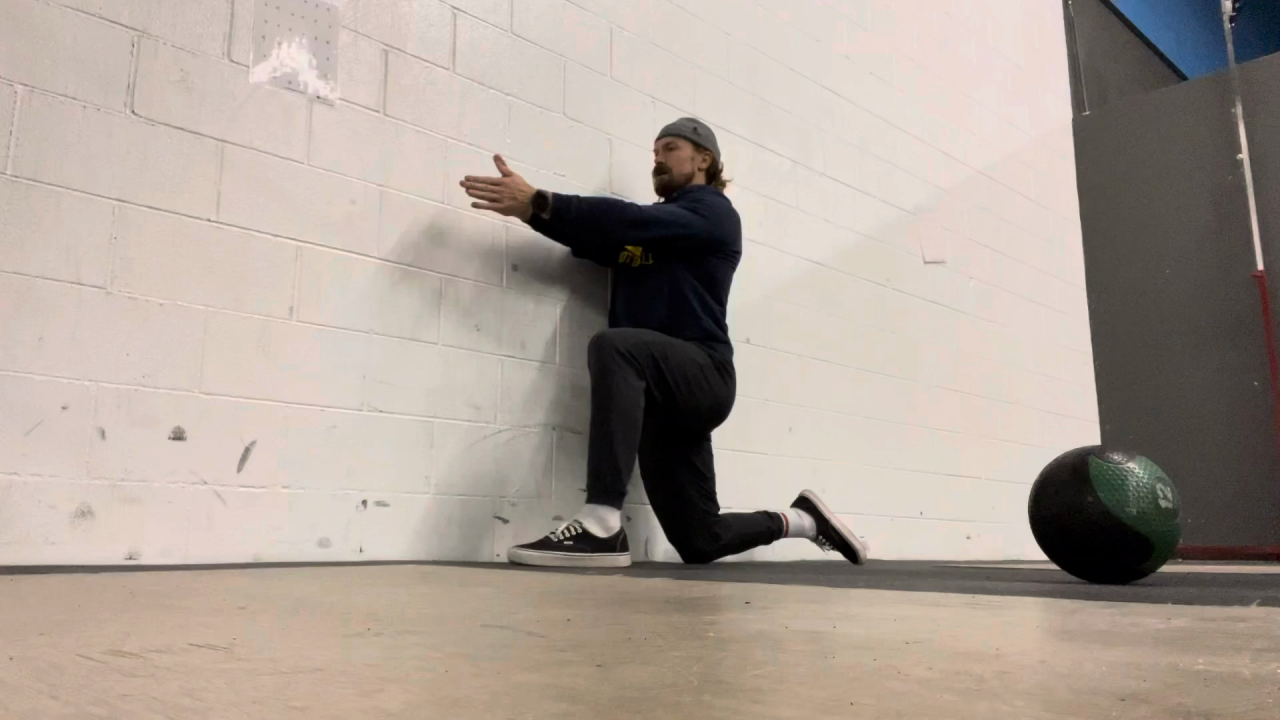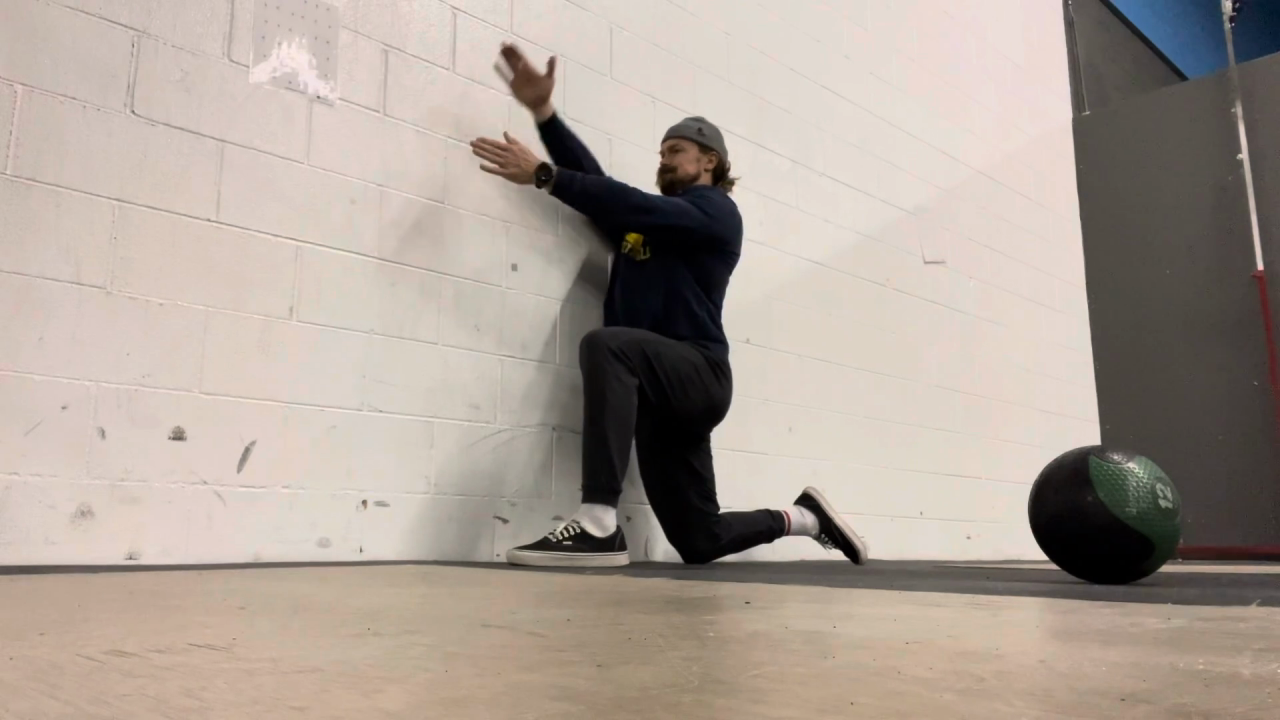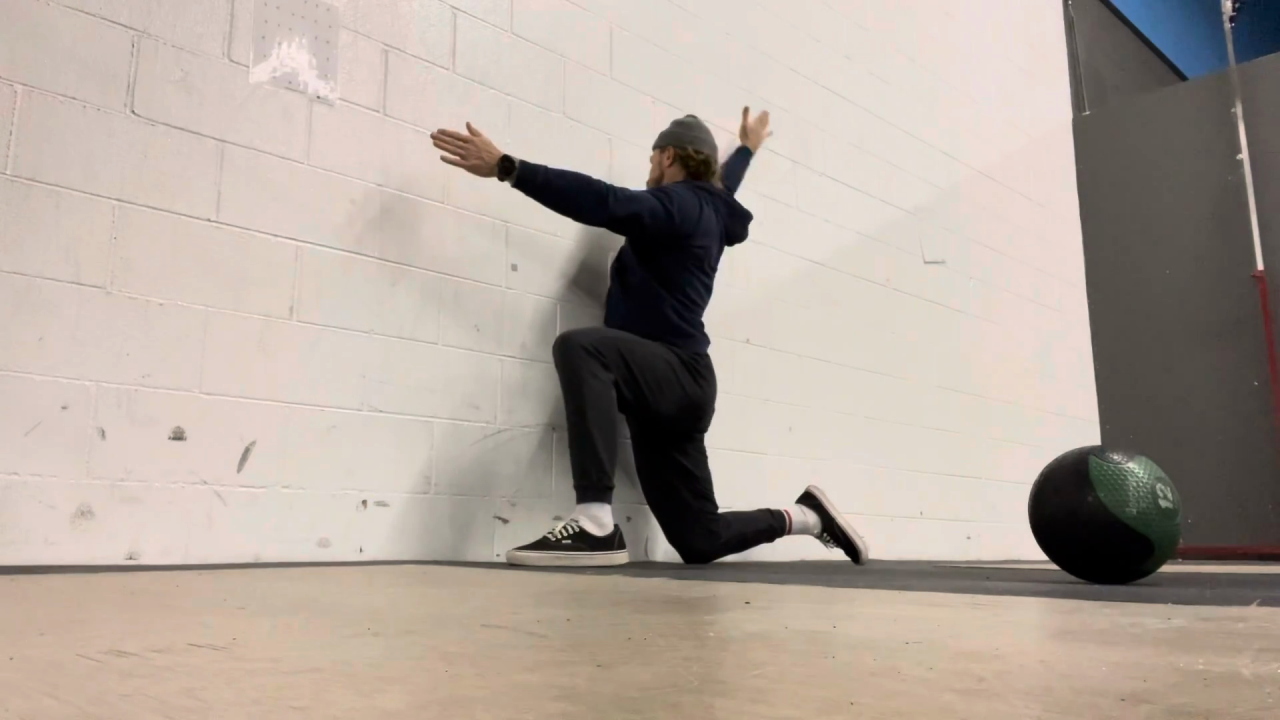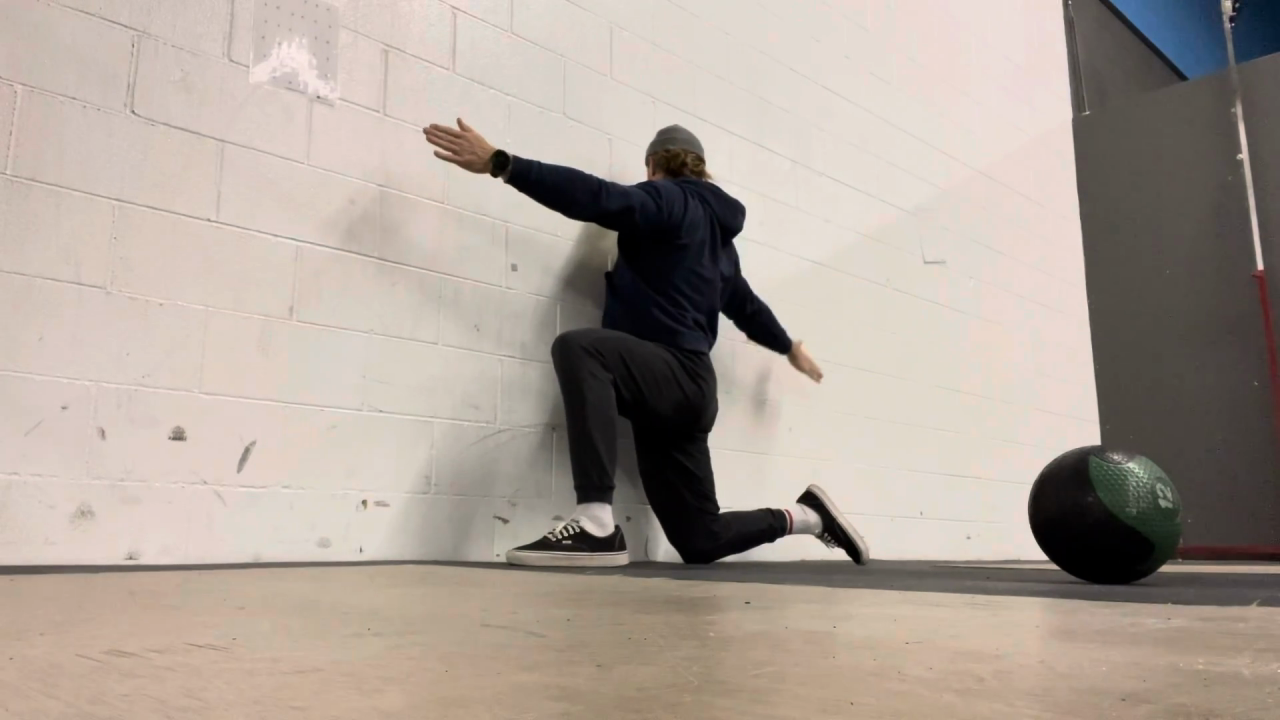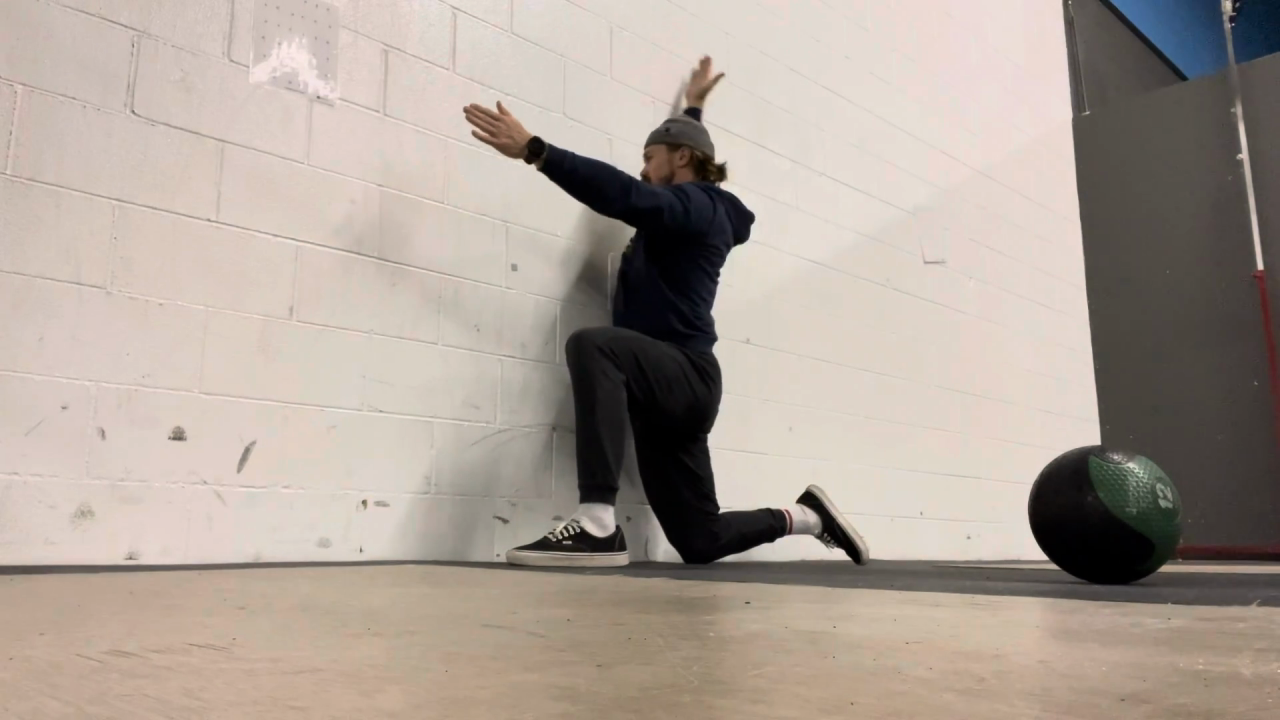
dt=1s
person 1, frame 1
left shoulder: (712, 211)
right shoulder: (650, 224)
left elbow: (628, 220)
right elbow: (595, 235)
left wrist: (541, 202)
right wrist: (529, 207)
left hip: (702, 377)
right hip: (662, 393)
left knee: (615, 347)
right knee: (699, 542)
left ankle: (601, 526)
right ankle: (799, 519)
person 1, frame 2
left shoulder: (716, 212)
right shoulder: (650, 222)
left elbow: (633, 205)
right elbow: (598, 185)
left wrist: (542, 173)
right wrist: (542, 110)
left hip: (696, 374)
right hip: (662, 380)
left knee: (605, 346)
right knee: (699, 539)
left ankle: (599, 526)
right ankle: (803, 518)
person 1, frame 3
left shoulder: (680, 206)
right shoulder: (706, 212)
left elbow: (601, 202)
right elbow: (723, 188)
left wrist: (505, 166)
right wrist: (746, 151)
left hip: (677, 377)
right hip: (674, 386)
right knee: (699, 540)
left ankle: (595, 526)
right ankle: (806, 516)
person 1, frame 4
left shoulder: (668, 201)
right shoulder: (714, 228)
left elbow: (595, 197)
right elbow: (744, 303)
left wrist: (498, 162)
right wrist: (790, 349)
left hip: (677, 377)
right hip: (683, 387)
right knee: (700, 541)
left ankle: (595, 527)
right ankle: (806, 517)
person 1, frame 5
left shoulder: (698, 208)
right shoulder: (692, 213)
left elbow: (622, 195)
left wrist: (532, 149)
right wrist: (692, 110)
left hip: (684, 378)
right hip: (672, 385)
right knee: (700, 541)
left ankle: (598, 528)
right ankle: (806, 516)
